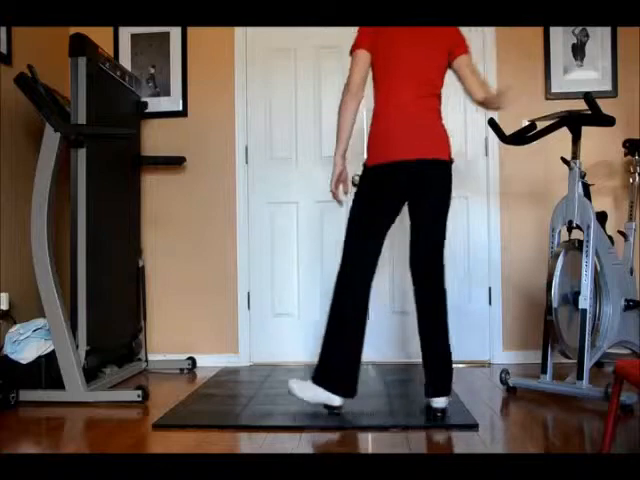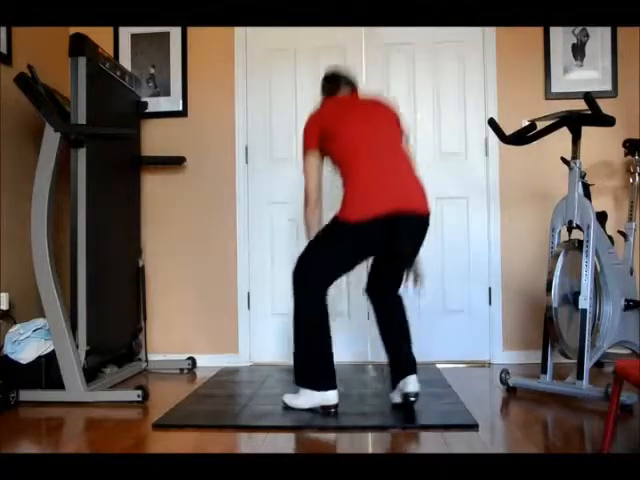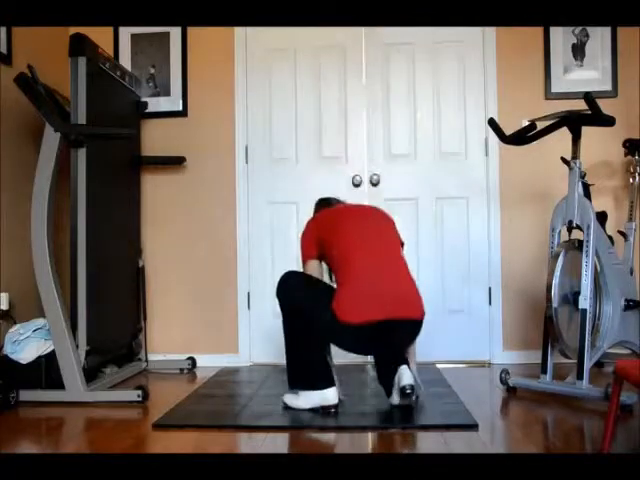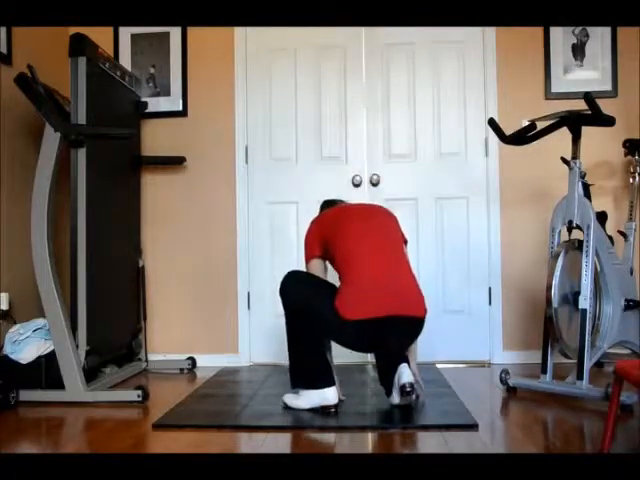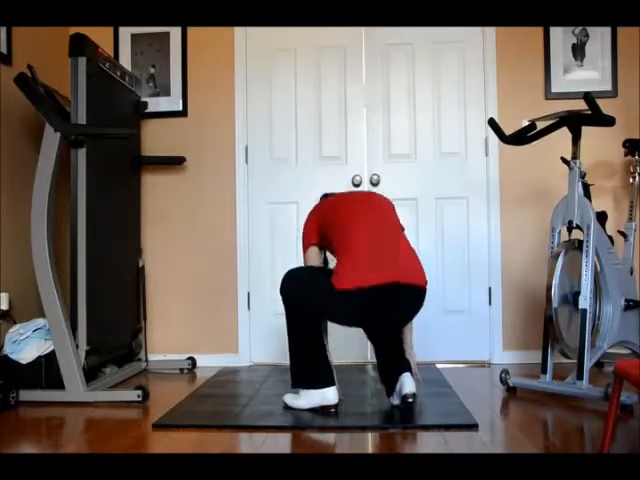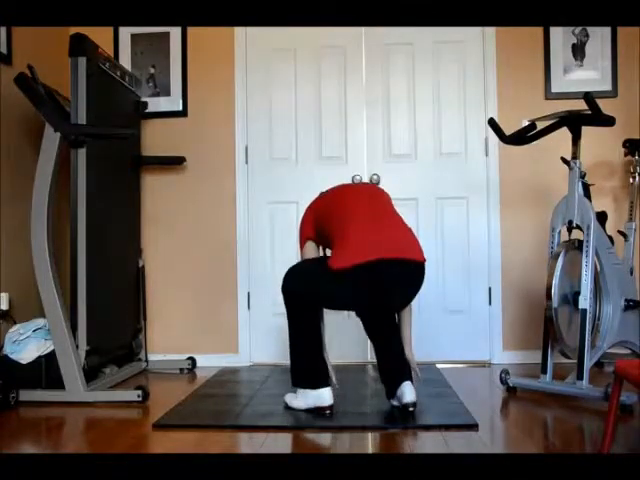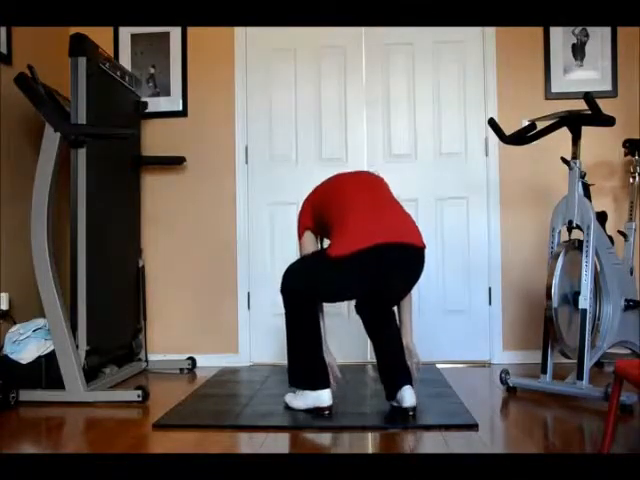
dt=0.4s
person 1, frame 1
left shoulder: (374, 30)
right shoulder: (449, 34)
left elbow: (353, 91)
right elbow: (481, 96)
left wrist: (339, 159)
right wrist: (499, 100)
left hip: (387, 158)
right hip: (435, 158)
left knee: (357, 265)
right knee: (429, 272)
left ankle: (333, 383)
right ankle: (439, 390)
person 1, frame 2
left shoulder: (319, 117)
right shoulder: (384, 109)
left elbow: (313, 197)
left wrist: (317, 248)
right wrist: (407, 253)
left hip: (366, 215)
right hip: (417, 214)
left knee: (307, 279)
right knee: (384, 289)
left ankle: (318, 386)
right ankle: (405, 376)
person 1, frame 3
left shoulder: (316, 225)
right shoulder: (381, 215)
left elbow: (316, 294)
right wrist: (407, 358)
left hip: (357, 325)
right hip: (409, 324)
left knee: (290, 288)
left ankle: (319, 389)
right ankle: (399, 372)
person 1, frame 4
left shoulder: (320, 224)
right shoulder: (385, 215)
left elbow: (318, 293)
left wrist: (327, 369)
right wrist: (409, 358)
left hip: (358, 323)
right hip: (411, 323)
left knee: (293, 287)
left ankle: (319, 388)
right ankle: (399, 370)
person 1, frame 5
left shoulder: (318, 213)
right shoulder: (381, 202)
left elbow: (315, 285)
left wrist: (324, 354)
right wrist: (408, 350)
left hip: (359, 290)
right hip: (414, 290)
left knee: (293, 286)
left ankle: (319, 389)
right ankle: (400, 378)
person 1, frame 6
left shoulder: (315, 211)
right shoulder: (377, 194)
left elbow: (314, 285)
left wrist: (320, 351)
right wrist: (406, 343)
left hip: (359, 268)
right hip: (413, 267)
left knee: (295, 285)
right knee: (377, 309)
left ankle: (315, 389)
right ankle: (401, 385)
person 1, frame 7
left shoulder: (313, 203)
right shoulder: (375, 182)
left elbow: (314, 279)
left wrist: (322, 349)
right wrist: (405, 335)
left hip: (359, 254)
right hip: (413, 253)
left knee: (294, 285)
right knee: (376, 306)
left ankle: (315, 390)
right ankle: (402, 388)
